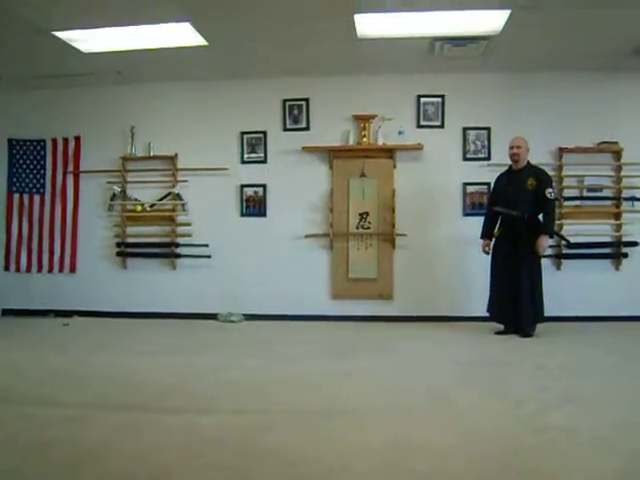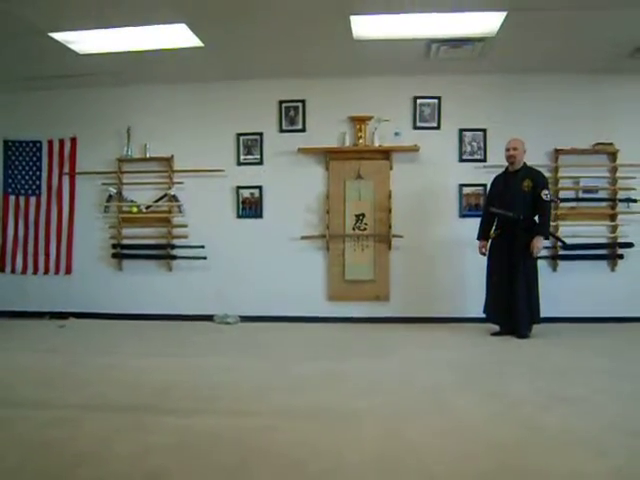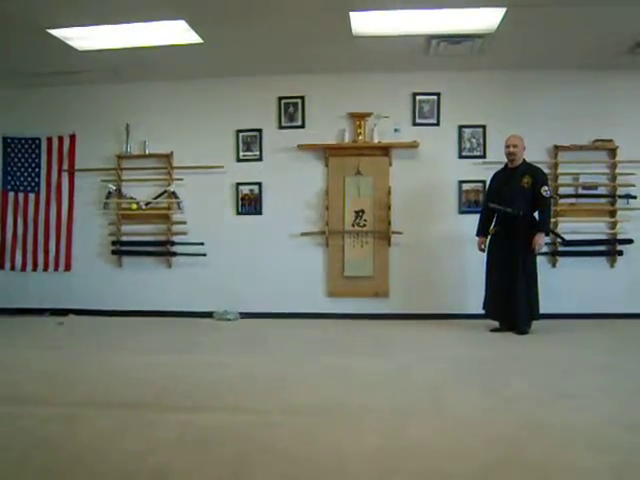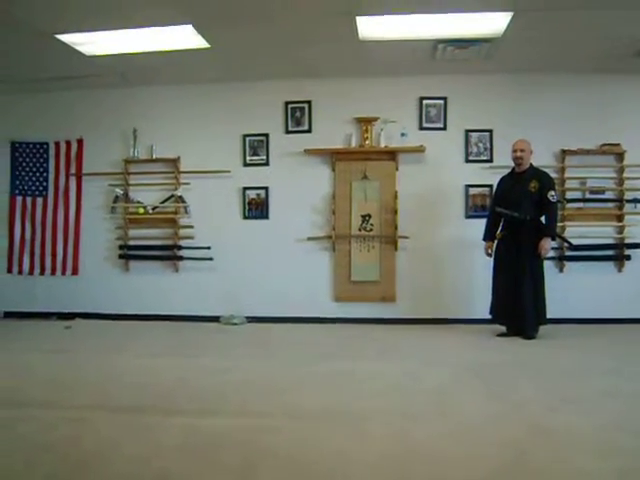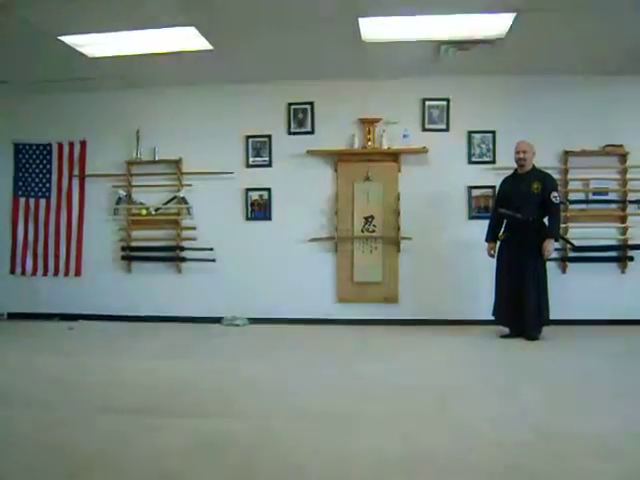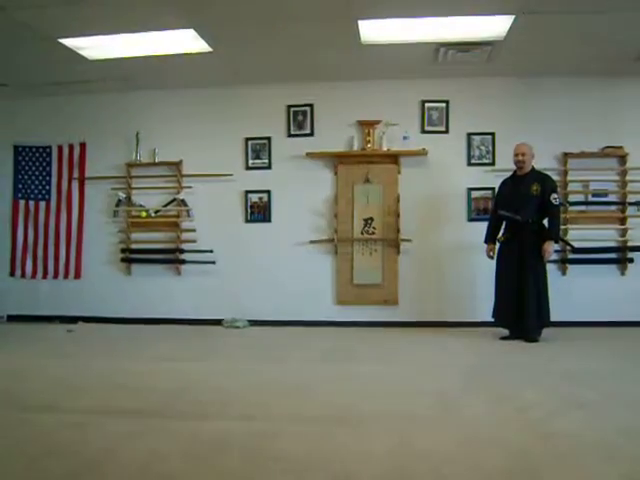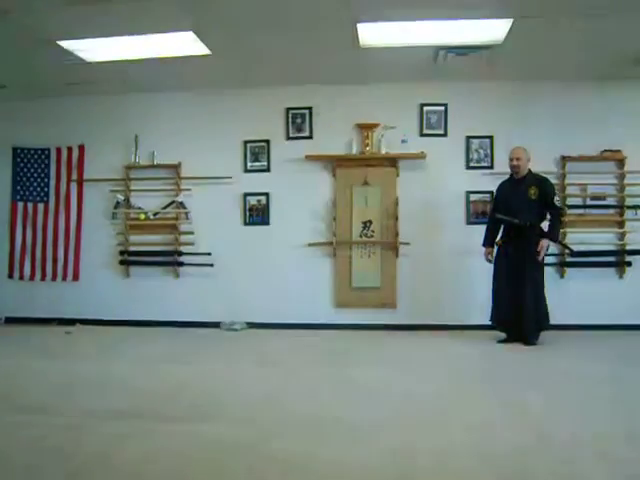
dt=0.3s
person 1, frame 1
left shoulder: (539, 176)
right shoulder: (502, 178)
left elbow: (549, 207)
right elbow: (492, 209)
left wrist: (545, 234)
right wrist: (487, 236)
left hip: (528, 235)
right hip: (505, 235)
left knee: (527, 279)
right knee: (503, 279)
left ankle: (527, 325)
right ankle: (509, 323)
person 1, frame 2
left shoulder: (536, 178)
right shoulder: (498, 180)
left elbow: (544, 209)
right elbow: (489, 210)
left wrist: (540, 236)
right wrist: (483, 237)
left hip: (524, 236)
right hip: (501, 236)
left knee: (523, 281)
right knee: (499, 281)
left ankle: (524, 326)
right ankle: (505, 324)
person 1, frame 3
left shoulder: (535, 174)
right shoulder: (498, 176)
left elbow: (544, 205)
right elbow: (488, 207)
left wrist: (541, 232)
right wrist: (482, 233)
left hip: (524, 232)
right hip: (500, 232)
left knee: (523, 277)
right knee: (499, 277)
left ankle: (523, 322)
right ankle: (505, 320)
person 1, frame 4
left shoulder: (542, 179)
right shoulder: (504, 181)
left elbow: (551, 210)
right elbow: (495, 211)
left wrist: (548, 237)
right wrist: (489, 238)
left hip: (530, 236)
right hip: (507, 236)
left knee: (530, 282)
right knee: (505, 282)
left ankle: (530, 327)
right ankle: (512, 326)
person 1, frame 5
left shoulder: (545, 180)
right shoulder: (507, 182)
left elbow: (554, 211)
right elbow: (497, 212)
left wrist: (550, 238)
right wrist: (492, 239)
left hip: (533, 237)
right hip: (510, 237)
left knee: (533, 283)
right knee: (508, 283)
left ankle: (532, 328)
right ankle: (515, 326)
person 1, frame 6
left shoulder: (544, 181)
right shoulder: (506, 184)
left elbow: (554, 213)
right elbow: (496, 213)
left wrist: (551, 239)
right wrist: (490, 240)
left hip: (533, 239)
right hip: (510, 239)
left knee: (533, 285)
right knee: (508, 284)
left ankle: (533, 330)
right ankle: (515, 328)
person 1, frame 7
left shoulder: (541, 184)
right shoulder: (504, 187)
left elbow: (556, 212)
right elbow: (494, 217)
left wrist: (548, 238)
right wrist: (489, 244)
left hip: (531, 242)
right hip: (508, 242)
left knee: (530, 288)
right knee: (505, 287)
left ankle: (531, 333)
right ankle: (512, 331)
